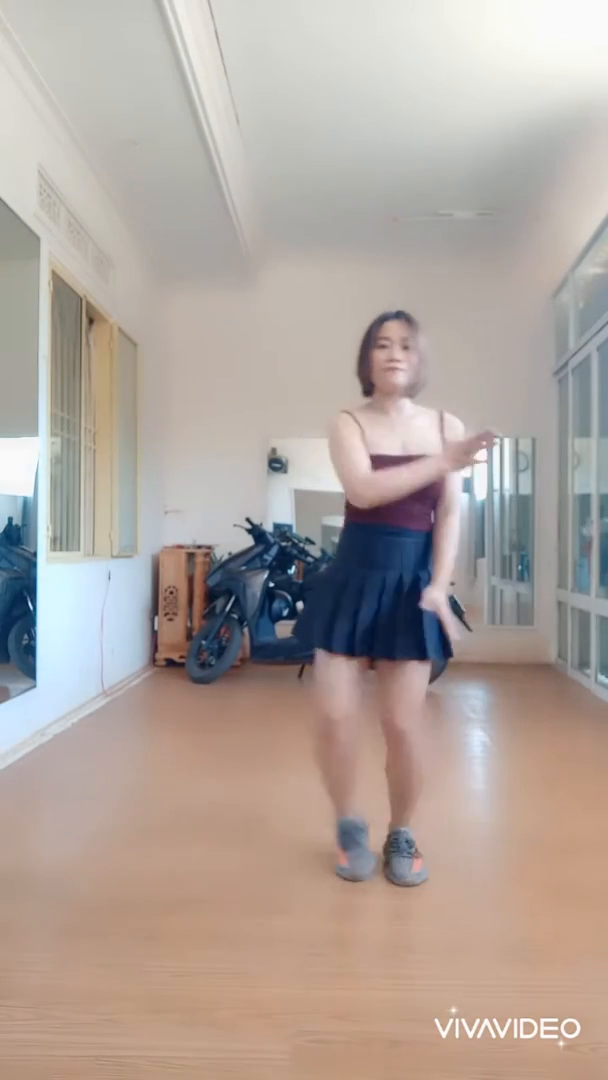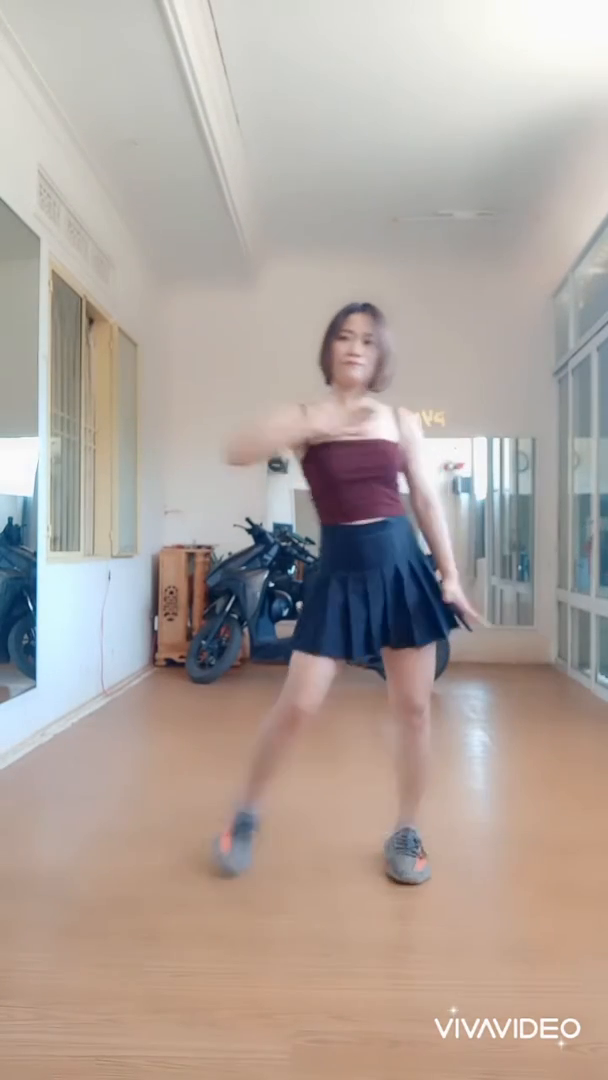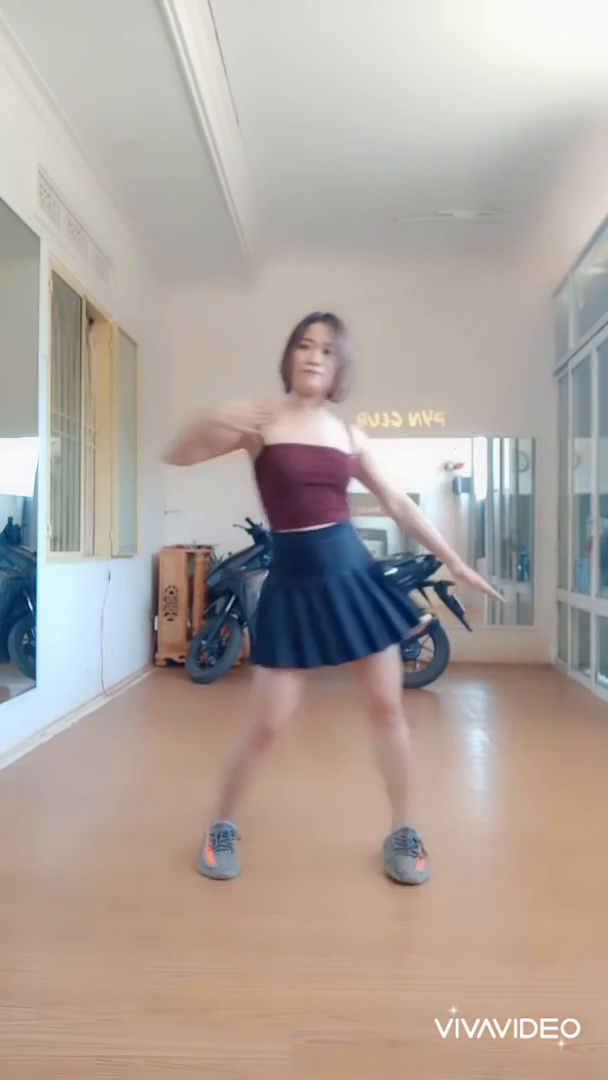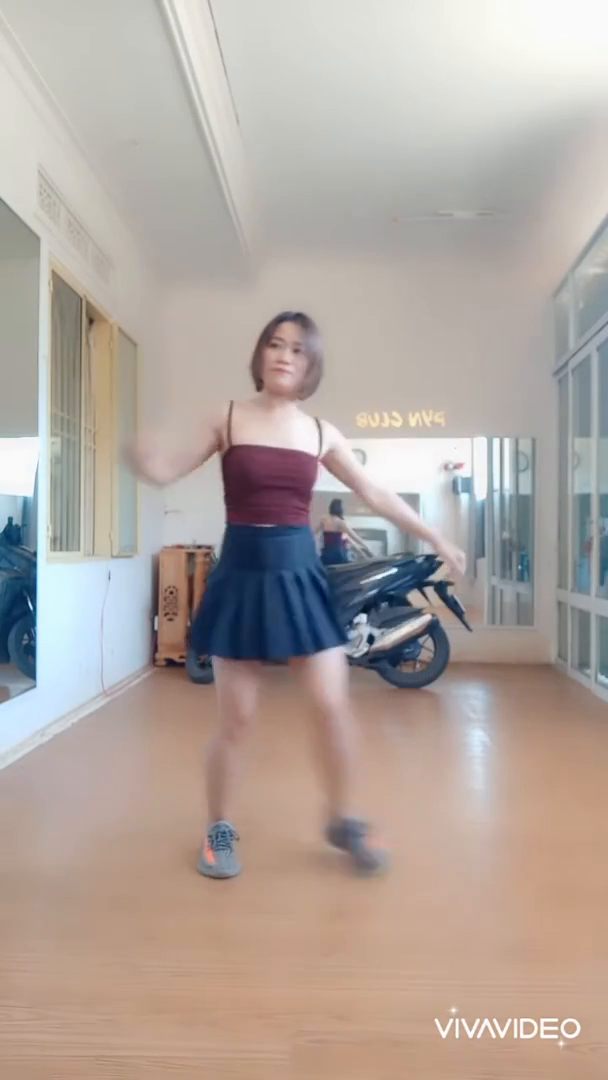
dt=0.2s
person 1, frame 1
left shoulder: (445, 426)
right shoulder: (348, 423)
left elbow: (448, 514)
right elbow: (363, 492)
left wrist: (439, 585)
right wrist: (444, 463)
left hip: (412, 582)
right hip: (353, 578)
left knee: (402, 727)
right knee: (333, 716)
left ankle: (401, 835)
right ankle: (348, 825)
person 1, frame 2
left shoulder: (401, 420)
right shoulder: (303, 415)
left elbow: (426, 500)
right elbow: (238, 453)
left wrist: (450, 574)
right wrist: (319, 427)
left hip: (401, 569)
right hip: (340, 576)
left knee: (413, 709)
right knee: (295, 708)
left ankle: (406, 833)
right ankle: (246, 814)
person 1, frame 3
left shoulder: (349, 435)
right shoulder: (258, 420)
left elbow: (397, 503)
right elbow: (178, 454)
left wrist: (454, 562)
right wrist: (214, 421)
left hip: (353, 575)
right hip: (293, 583)
left knee: (387, 708)
right knee: (267, 724)
left ankle: (402, 833)
right ankle: (221, 825)
person 1, frame 4
left shoulder: (321, 433)
right shoulder: (228, 418)
left elbow: (374, 494)
right elbow: (164, 471)
left wrist: (436, 538)
right wrist: (142, 456)
left hip: (299, 575)
right hip: (242, 577)
left knee: (330, 705)
right knee: (235, 718)
left ankle: (342, 818)
right ankle: (219, 828)
